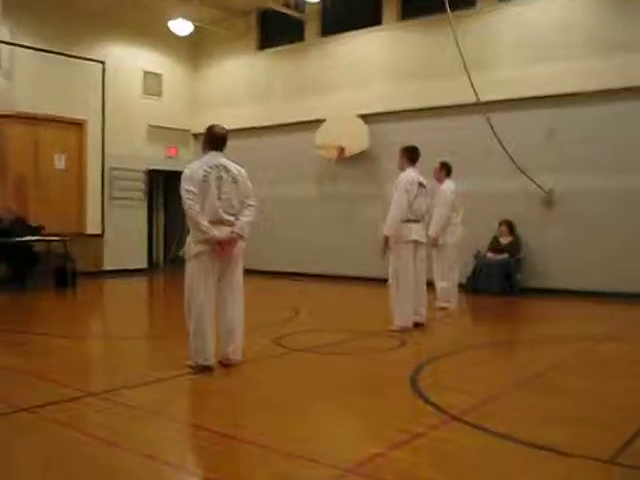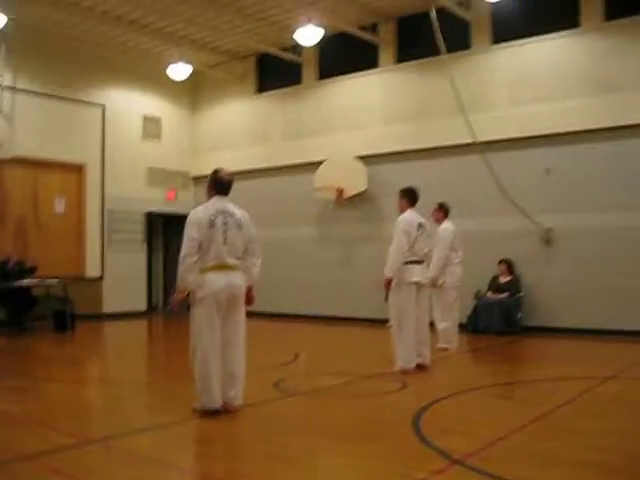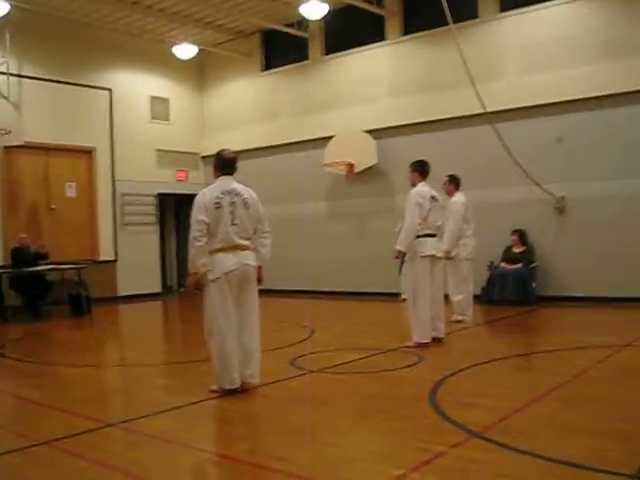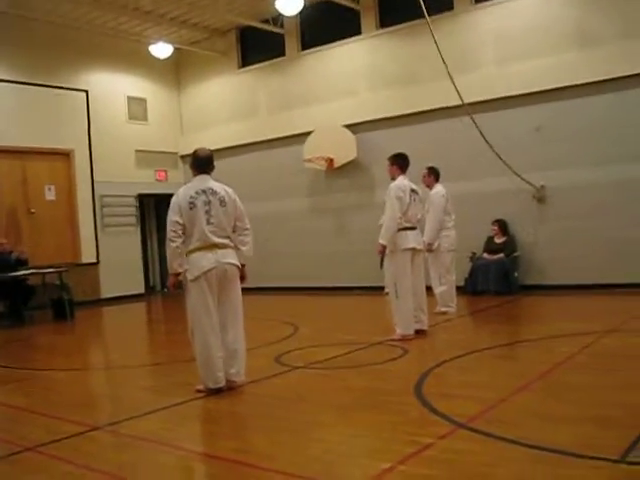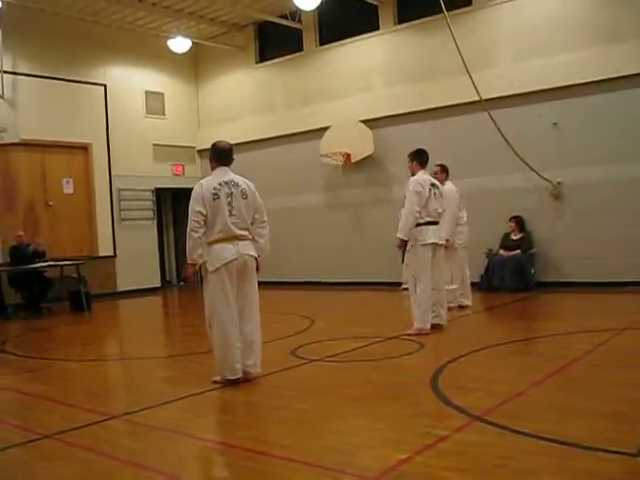
dt=0.7s
person 1, frame 1
left shoulder: (193, 170)
right shoulder: (238, 171)
left elbow: (192, 207)
right elbow: (249, 205)
left wrist: (210, 236)
right wrist: (236, 233)
left hip: (204, 240)
right hip: (231, 239)
left knee: (201, 301)
right knee: (231, 299)
left ankle: (203, 357)
right ankle: (231, 354)
person 1, frame 2
left shoulder: (199, 214)
right shoulder: (242, 216)
left elbow: (189, 254)
right elbow: (252, 254)
left wrist: (182, 288)
right wrist: (249, 285)
left hip: (208, 282)
right hip: (235, 281)
left knee: (206, 344)
right knee: (233, 343)
left ankle: (210, 401)
right ankle: (232, 398)
person 1, frame 3
left shoulder: (205, 196)
right shoulder: (250, 195)
left elbow: (198, 237)
right elbow: (262, 233)
left wrist: (195, 271)
right wrist: (259, 265)
left hip: (219, 264)
right hip: (246, 262)
left knee: (222, 324)
right knee: (247, 322)
left ankle: (229, 381)
right ankle: (248, 377)
person 1, frame 4
left shoulder: (181, 196)
right shoulder: (228, 193)
left elbow: (174, 237)
right elbow: (243, 231)
left wrist: (174, 271)
right wrist: (241, 262)
left hip: (199, 263)
right hip: (227, 260)
left knee: (205, 325)
right knee: (231, 320)
left ankle: (214, 380)
right ankle: (233, 375)
person 1, frame 5
left shoulder: (203, 187)
right shoulder: (247, 186)
left elbow: (196, 228)
right elbow: (261, 224)
left wrist: (193, 260)
right wrist: (257, 254)
left hip: (218, 255)
right hip: (245, 252)
left knee: (223, 316)
right knee: (248, 312)
left ankle: (231, 371)
right ankle: (250, 367)
person 2, frame 1
left shoulder: (404, 178)
right shoulder: (422, 181)
left elbow: (398, 208)
right elbow: (424, 208)
left wrist: (388, 233)
right wrist: (419, 227)
left hip: (404, 231)
right hip: (418, 231)
left knee: (402, 278)
right knee: (417, 276)
left ankle: (403, 320)
right ankle: (418, 316)
person 2, frame 2
left shoulder: (404, 220)
right shoulder: (422, 222)
left elbow: (398, 250)
right elbow: (425, 250)
left wrist: (388, 274)
right wrist: (420, 268)
left hip: (405, 273)
right hip: (420, 272)
left knee: (403, 320)
right knee: (420, 318)
left ankle: (406, 362)
right ankle: (421, 358)
person 2, frame 3
left shoulder: (416, 193)
right shoulder: (434, 195)
left elbow: (412, 223)
right elbow: (437, 222)
left wrist: (401, 247)
left hip: (419, 246)
right hip: (433, 244)
left knee: (418, 293)
right knee: (434, 291)
left ankle: (422, 336)
right ankle: (436, 332)
person 2, frame 4
left shoulder: (395, 187)
right shoulder: (413, 188)
left elbow: (393, 218)
right elbow: (417, 215)
left wrist: (383, 242)
left hip: (400, 239)
right hip: (414, 237)
left knee: (400, 286)
right knee: (416, 284)
left ankle: (405, 329)
right ankle: (419, 324)
person 2, frame 5
left shoulder: (415, 182)
right shoulder: (435, 184)
left elbow: (411, 212)
right elbow: (439, 210)
left wrist: (402, 235)
left hip: (420, 234)
right hip: (435, 232)
left knee: (420, 281)
right knee: (436, 279)
left ankle: (422, 324)
right ankle: (438, 319)
person 3, frame 1
left shoulder: (445, 189)
right shoulder: (449, 187)
left elbow: (442, 214)
left wrist: (434, 234)
right wrist: (436, 233)
left hip: (446, 234)
right hip: (449, 233)
left knee: (445, 269)
right knee: (448, 269)
left ankle: (446, 301)
right ankle: (448, 300)
person 3, frame 2
left shoulder: (444, 229)
right shoulder: (448, 228)
left elbow: (441, 255)
left wrist: (434, 276)
right wrist: (435, 275)
left hip: (446, 275)
right hip: (449, 274)
left knee: (445, 310)
right knee: (448, 310)
left ankle: (447, 342)
right ankle: (448, 340)
person 3, frame 3
left shoulder: (456, 201)
right shoulder: (459, 200)
left elbow: (454, 228)
left wrist: (447, 248)
right wrist: (449, 247)
left hip: (459, 247)
right hip: (462, 246)
left knee: (459, 283)
right knee: (462, 282)
left ankle: (462, 314)
right ankle: (463, 313)
person 3, frame 4
left shoulder: (436, 193)
right shoulder: (439, 192)
left elbow: (435, 219)
left wrist: (429, 241)
right wrist: (430, 239)
left hip: (441, 239)
right hip: (444, 237)
left knee: (442, 274)
right knee: (445, 274)
left ankle: (446, 305)
right ankle: (448, 304)
person 3, frame 5
left shoulder: (448, 190)
right shoulder: (445, 190)
left elbow: (451, 215)
left wrist: (447, 237)
right wrist: (447, 236)
left hip: (455, 234)
right hip: (456, 233)
left knee: (453, 269)
right knee: (460, 269)
left ankle: (453, 299)
right ankle: (463, 300)
